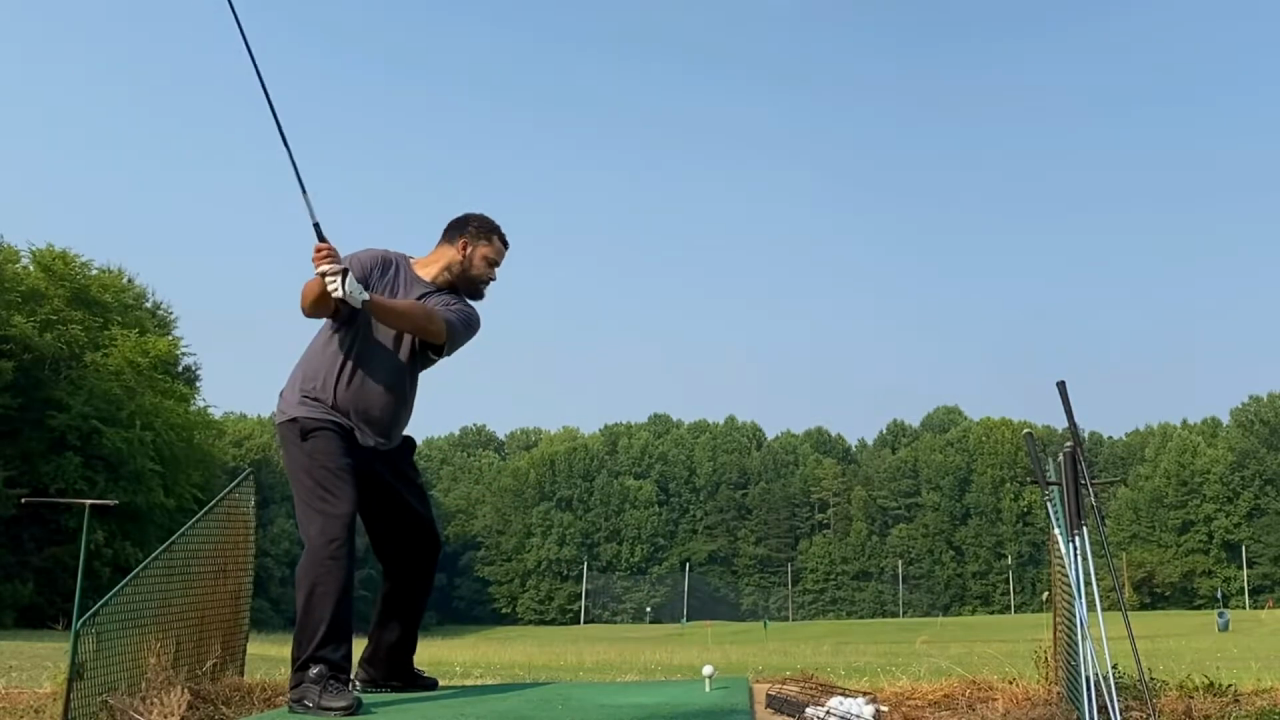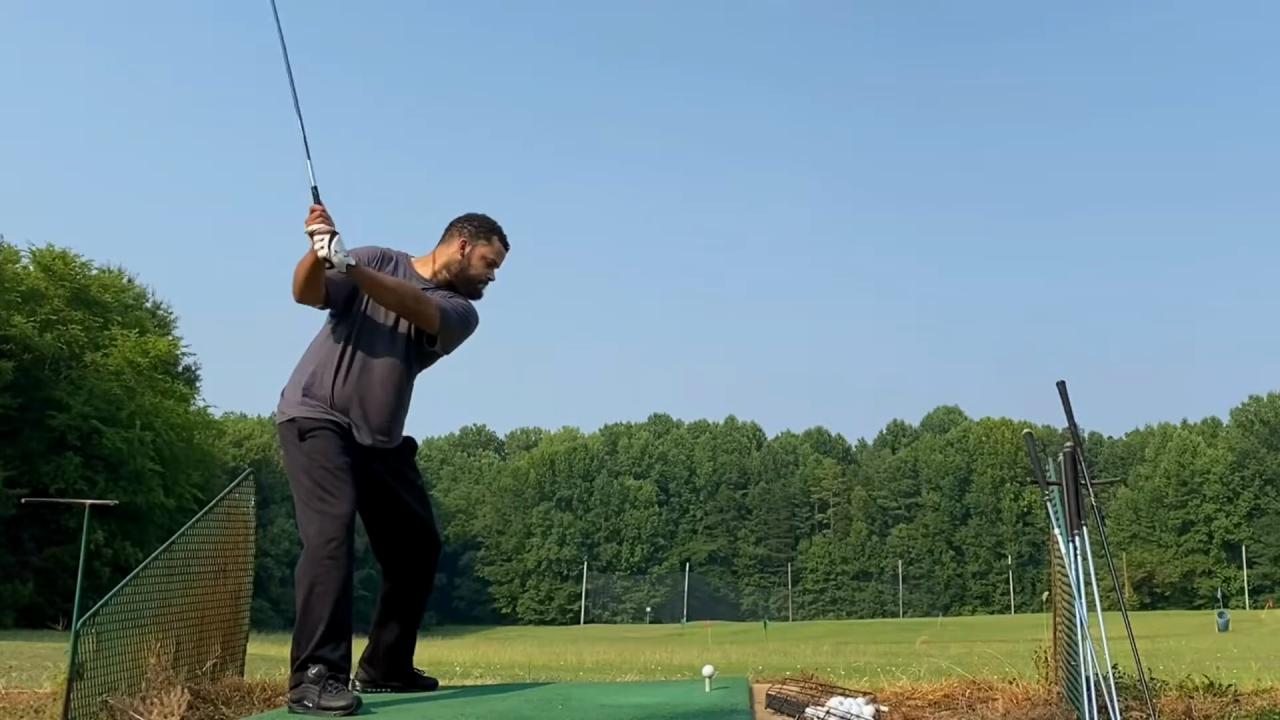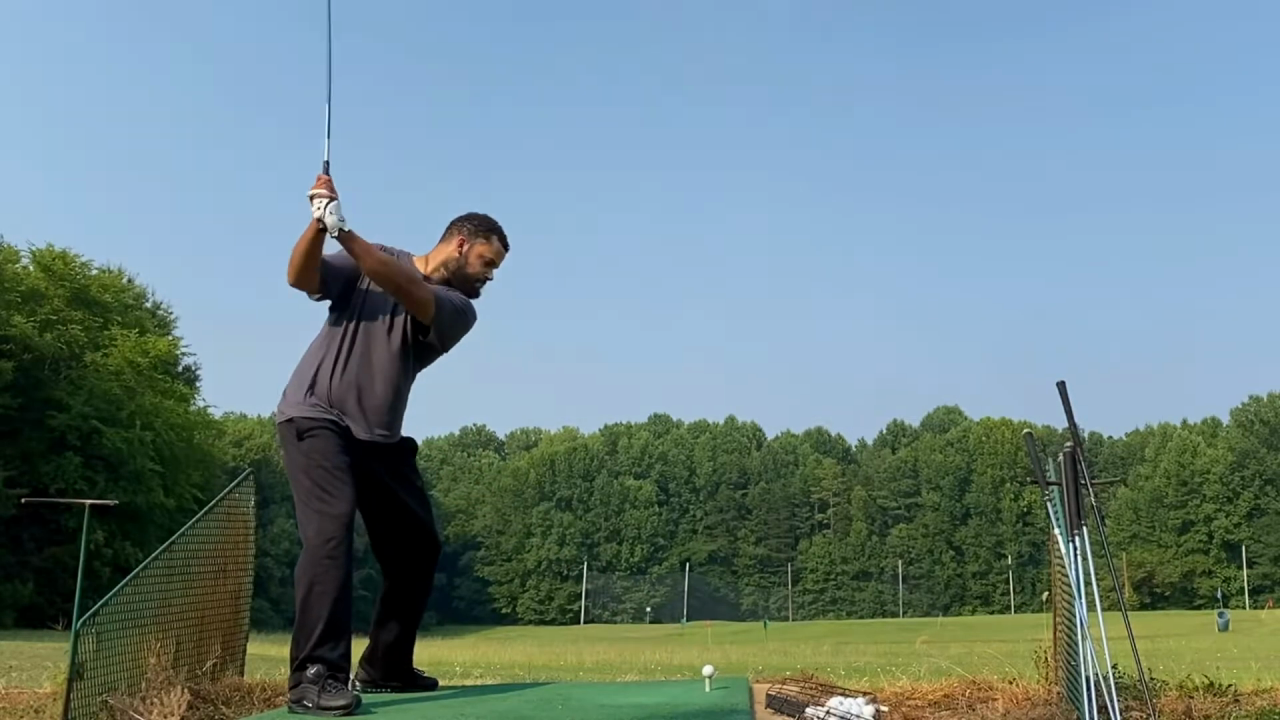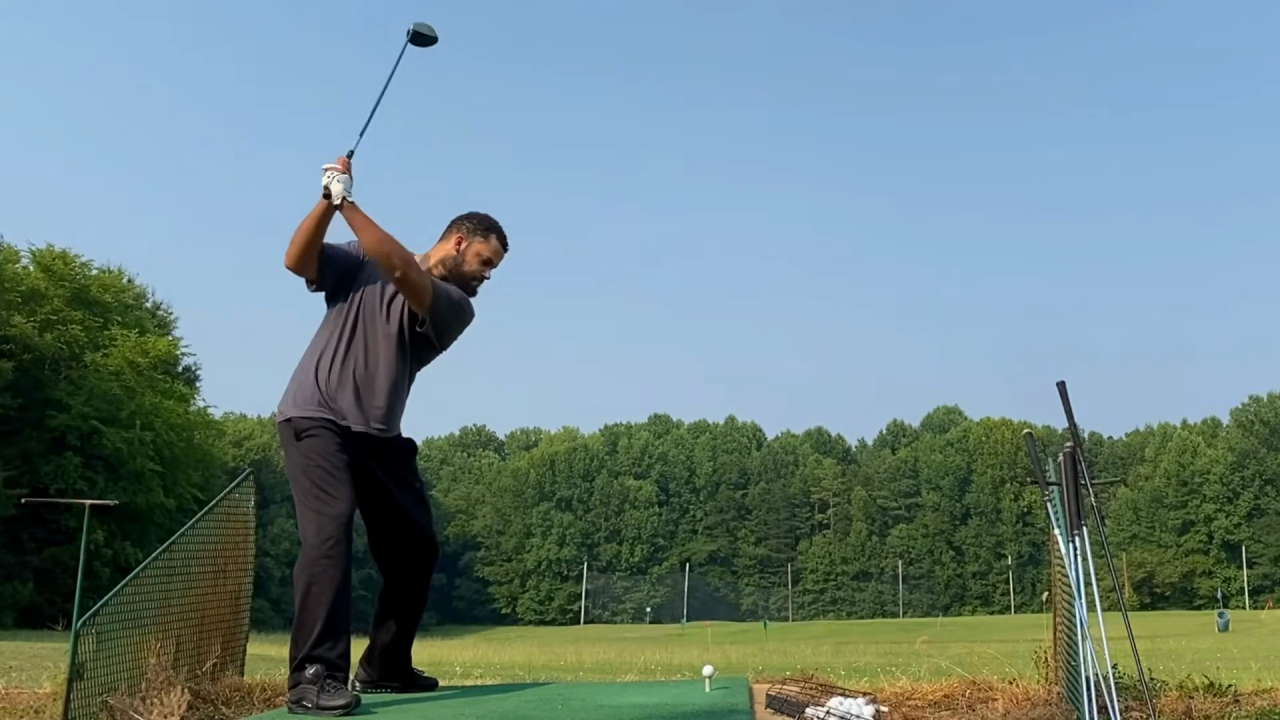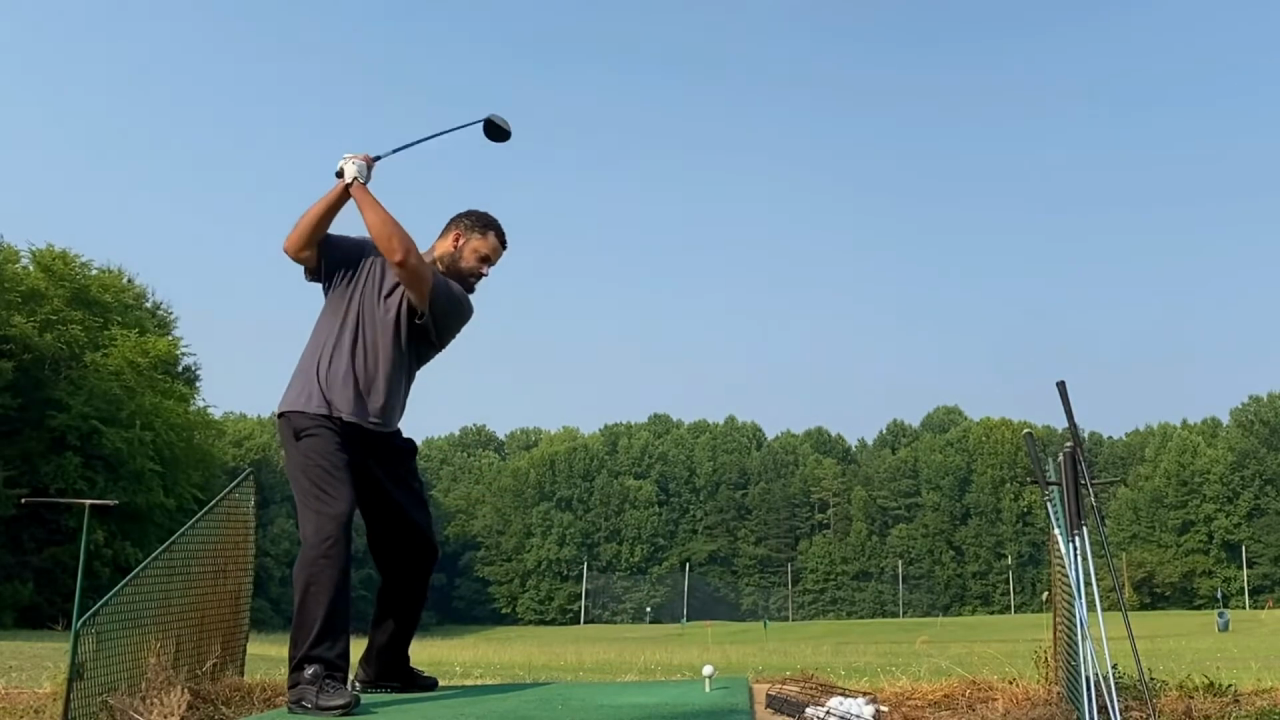
dt=0.2s
person 1, frame 1
left shoulder: (462, 316)
right shoulder: (375, 265)
left elbow: (420, 321)
right elbow: (313, 307)
left wrist: (359, 297)
right wrist: (323, 282)
left hip: (381, 438)
right hip: (316, 419)
left knee: (419, 545)
right knee: (333, 530)
left ankle: (384, 666)
right ankle: (315, 677)
person 1, frame 2
left shoulder: (461, 314)
right shoulder: (374, 261)
left elbow: (411, 306)
right elbow: (306, 293)
left wrist: (346, 263)
right wrist: (318, 252)
left hip: (381, 438)
right hip: (315, 419)
left knee: (418, 546)
right knee: (332, 529)
left ankle: (384, 666)
right ankle: (314, 678)
person 1, frame 3
left shoulder: (459, 311)
right shoulder: (365, 263)
left elbow: (404, 289)
right elbow: (300, 277)
left wrist: (342, 231)
right wrist: (319, 224)
left hip: (381, 436)
right hip: (315, 418)
left knee: (418, 546)
right knee: (331, 528)
left ankle: (385, 665)
right ankle: (314, 676)
person 1, frame 4
left shoulder: (457, 310)
right shoulder: (360, 261)
left elbow: (403, 272)
right elbow: (297, 261)
left wrist: (348, 202)
right wrist: (327, 201)
left hip: (380, 435)
right hip: (315, 419)
left knee: (415, 548)
right knee: (330, 529)
left ankle: (384, 667)
person 1, frame 5
left shoulder: (455, 307)
right shoulder: (359, 258)
left elbow: (402, 257)
right elbow: (296, 246)
left wrist: (361, 186)
right wrist: (344, 187)
left hip: (379, 433)
right hip: (315, 417)
left knee: (414, 548)
right knee: (329, 528)
left ankle: (384, 666)
